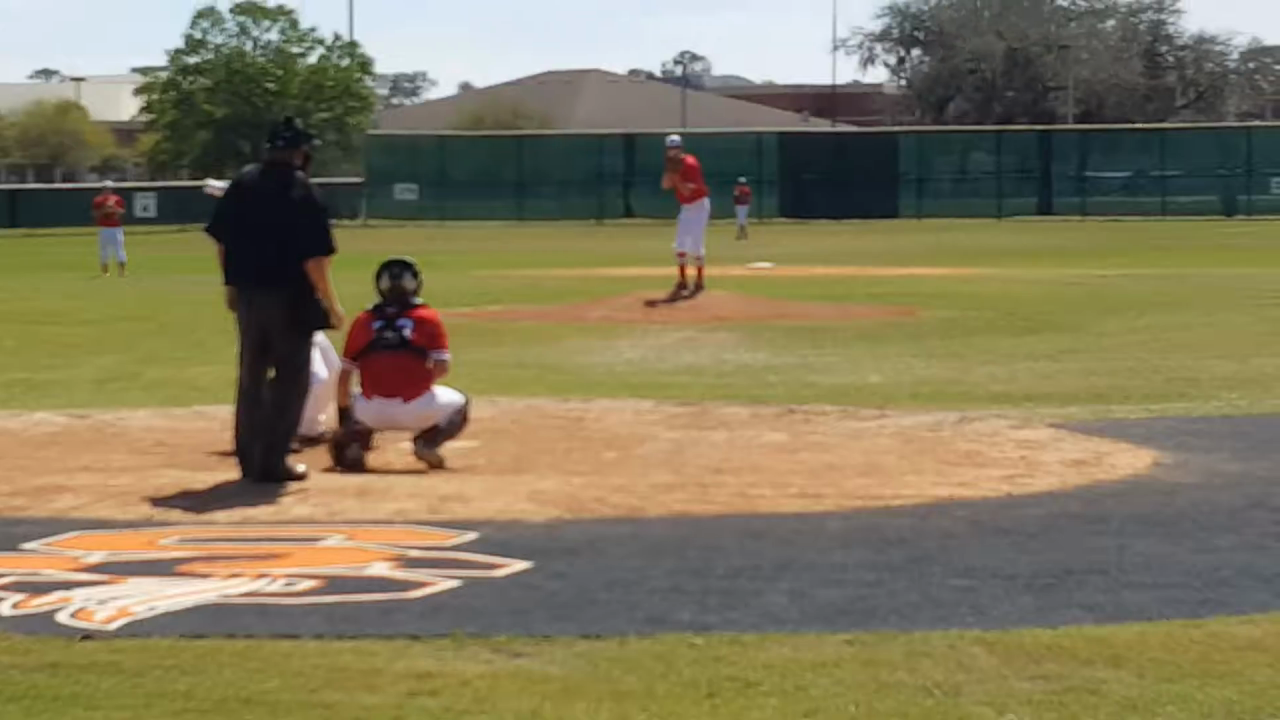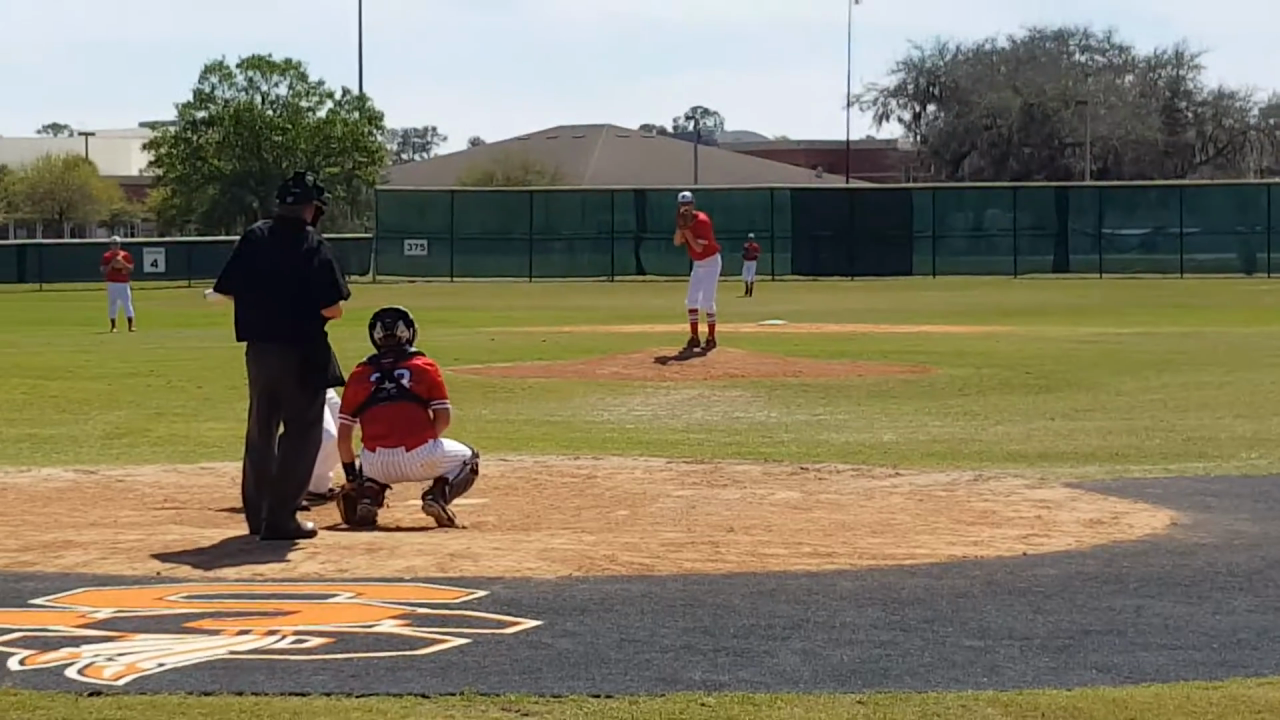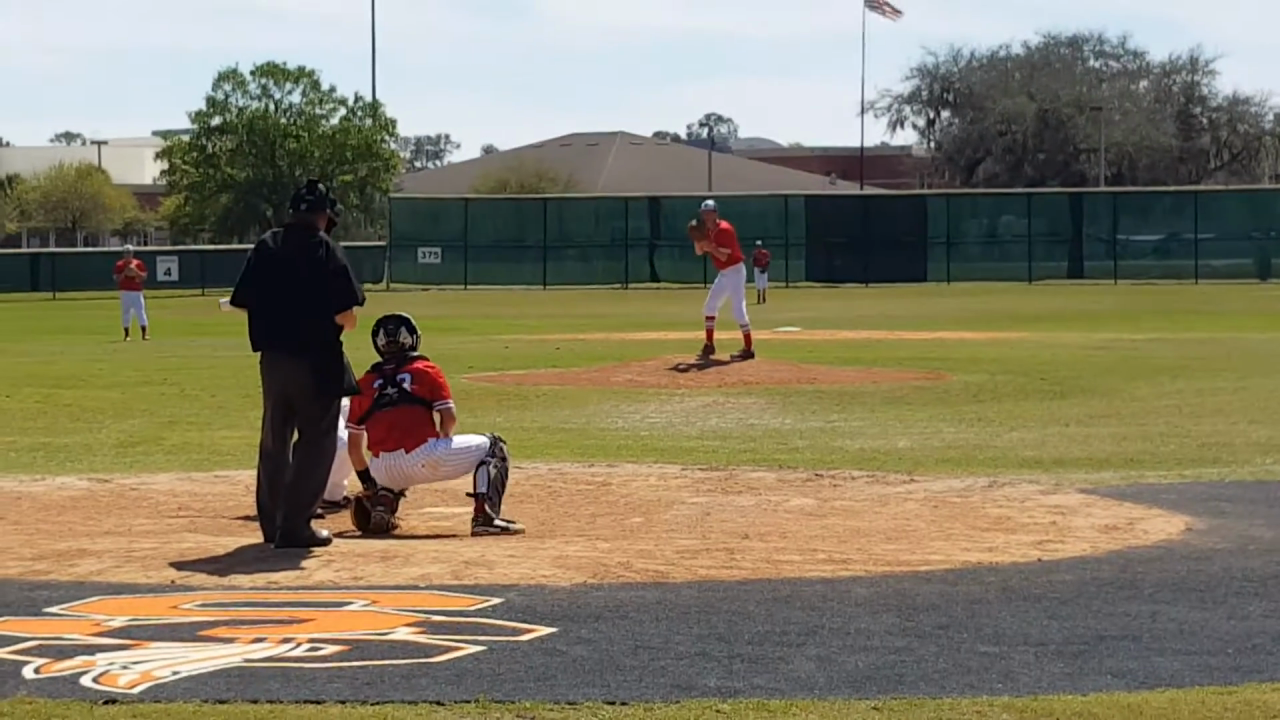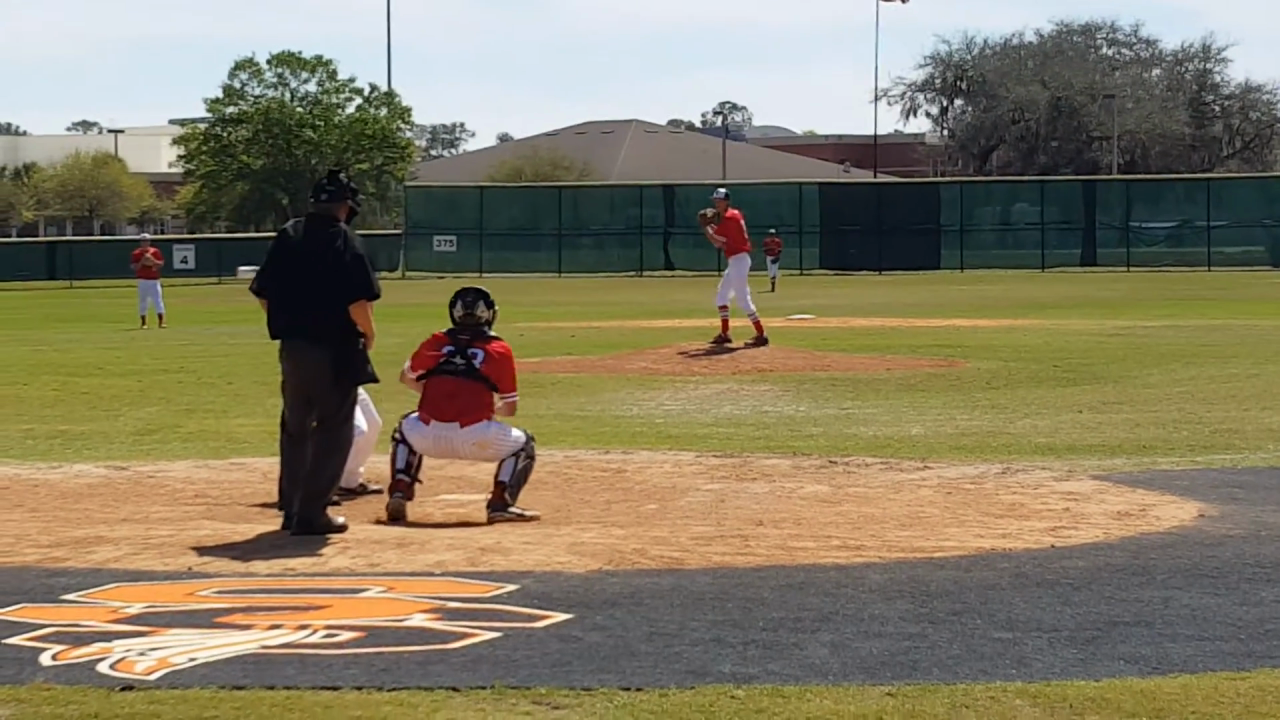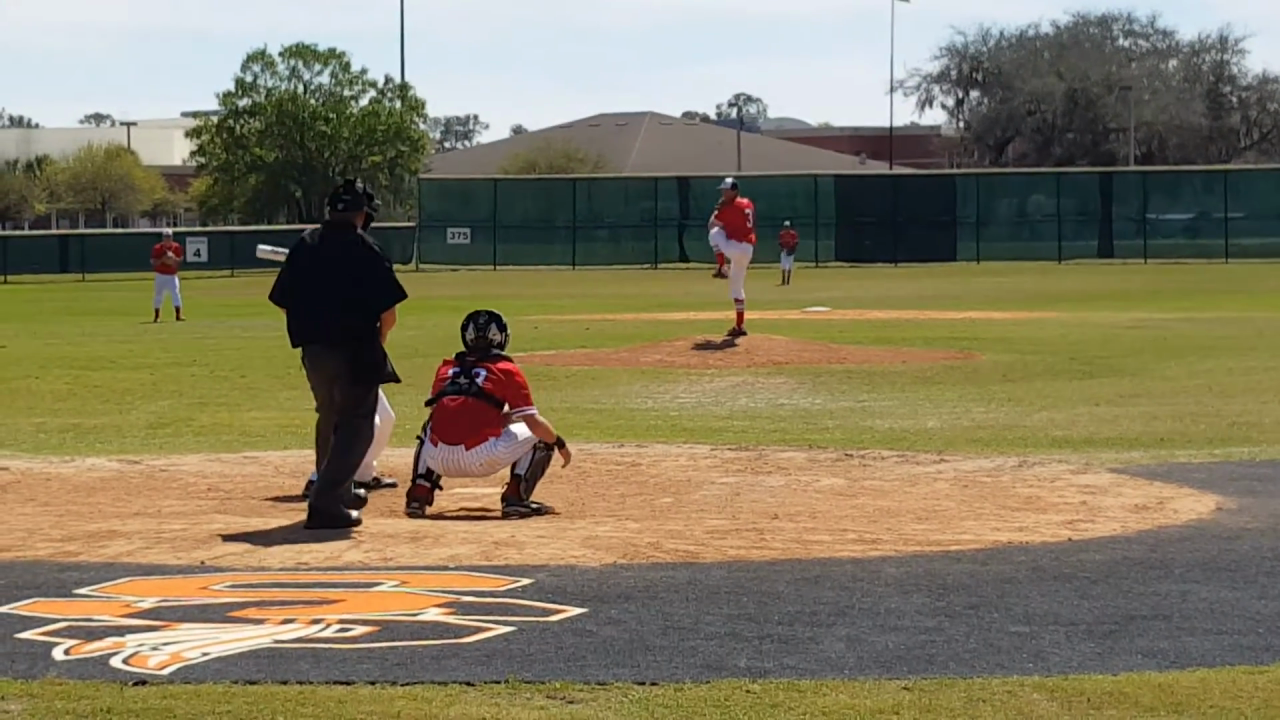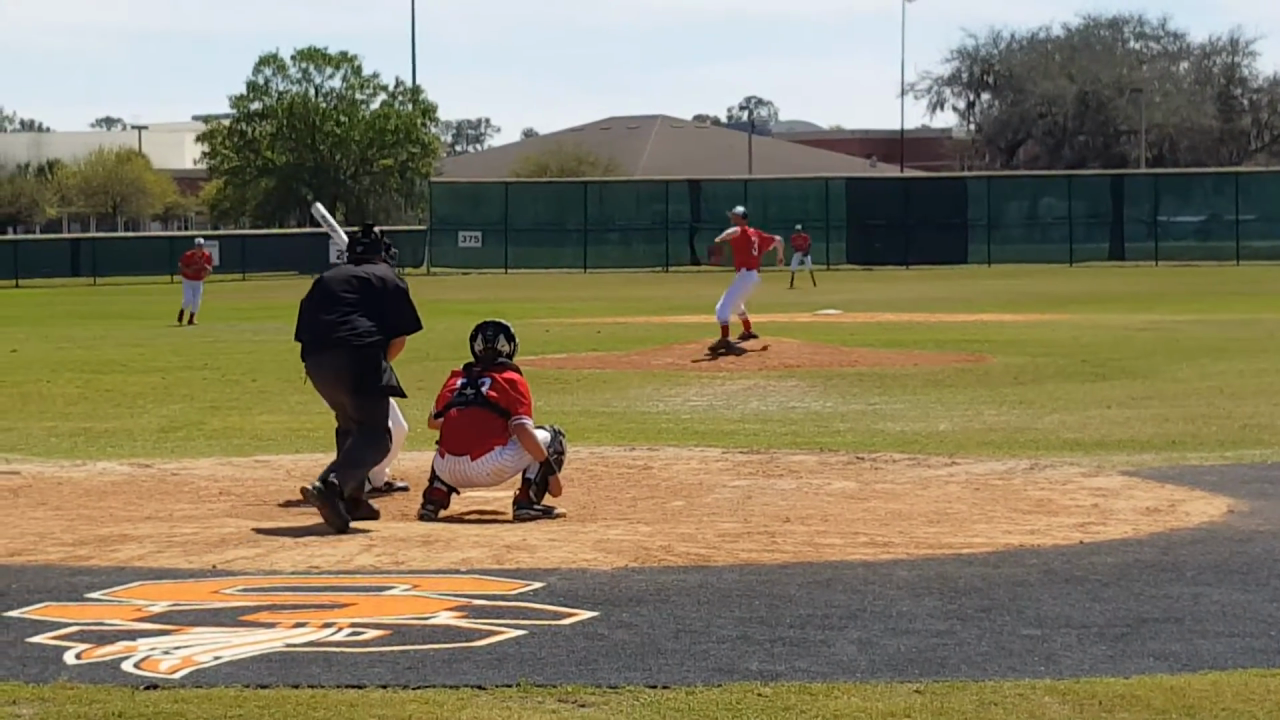
dt=0.5s
person 1, frame 1
left shoulder: (243, 182)
right shoulder: (301, 190)
left elbow: (223, 242)
right elbow: (314, 257)
left wrist: (232, 284)
right wrist: (329, 302)
left hip: (248, 294)
right hip: (289, 298)
left knee: (252, 377)
right knee: (290, 378)
left ankle: (250, 457)
right ankle: (271, 461)
person 1, frame 2
left shoulder: (253, 236)
right shoulder: (313, 243)
left elbow: (229, 290)
right elbow: (331, 308)
right wrist: (333, 313)
left hip: (259, 349)
right hip: (301, 352)
left knee: (261, 432)
right knee: (302, 434)
left ankle: (258, 514)
right ankle: (280, 518)
person 1, frame 3
left shoulder: (266, 246)
right shoulder: (325, 249)
left elbow: (244, 302)
right elbow: (345, 314)
right wrist: (347, 325)
left hip: (273, 358)
right hip: (316, 361)
left knee: (274, 441)
right knee: (316, 442)
left ankle: (273, 523)
right ankle: (294, 526)
person 1, frame 4
left shoulder: (287, 235)
right shoulder: (345, 240)
left elbow: (264, 296)
right elbow: (357, 303)
right wrist: (369, 332)
left hip: (292, 347)
right hip: (334, 349)
left knee: (295, 427)
right knee: (334, 430)
left ankle: (292, 508)
right ankle: (310, 513)
person 1, frame 5
left shoulder: (305, 243)
right shoulder: (364, 248)
left elbow: (282, 301)
right elbow: (388, 312)
right wrist: (380, 335)
left hip: (313, 349)
right hip: (355, 351)
left knee: (330, 420)
right knee: (355, 427)
left ankle: (336, 493)
right ankle: (326, 505)
person 1, frame 6
left shoulder: (325, 279)
right shoulder: (388, 279)
left elbow: (305, 331)
right elbow: (399, 338)
right wrist: (380, 361)
left hip: (316, 361)
right hip: (359, 358)
left knee: (352, 425)
right knee: (375, 436)
left ankle: (351, 498)
right ankle: (332, 485)
person 2, frame 1
left shoulder: (363, 321)
right shoulder: (428, 318)
left elbow: (344, 379)
right elbow: (442, 367)
left wrist: (343, 422)
left hip: (372, 412)
right hip: (417, 409)
left knee: (354, 399)
right knee: (459, 404)
left ankle: (355, 443)
right ankle: (429, 441)
person 2, frame 2
left shoulder: (360, 374)
right shoulder: (425, 366)
left elbow: (344, 436)
right elbow: (443, 419)
left wrist: (352, 477)
left hip: (377, 465)
right hip: (421, 457)
right knee: (468, 459)
left ankle: (367, 499)
right ankle: (439, 495)
person 2, frame 3
left shoulder: (365, 383)
right shoulder: (426, 370)
left elbow: (354, 444)
right elbow: (449, 418)
left wrist: (368, 484)
right wrist: (438, 451)
left hip: (385, 471)
right hip: (425, 456)
right knee: (492, 447)
left ankle: (382, 505)
right ankle: (485, 517)
person 2, frame 4
left shoulder: (435, 343)
right shoulder: (500, 350)
left elbow: (405, 377)
right elbow: (511, 408)
right wrist: (494, 407)
left hip: (429, 436)
right hip: (474, 436)
left knee: (406, 428)
right knee: (524, 444)
left ankle: (400, 491)
right ankle: (501, 503)
person 2, frame 5
left shoulder: (446, 368)
right shoulder: (507, 370)
right elbow: (533, 422)
right wrist: (560, 444)
left hip: (439, 459)
right hip: (483, 457)
left knee: (432, 426)
right knee: (542, 436)
left ankle: (418, 496)
right ankle: (516, 499)
person 2, frame 6
left shoulder: (455, 378)
right shoulder: (512, 379)
left elbow: (433, 422)
right elbow: (524, 432)
right wrist: (551, 470)
left hip: (448, 471)
right hip: (490, 468)
right knee: (552, 437)
left ankle: (434, 500)
right ankle: (527, 503)
